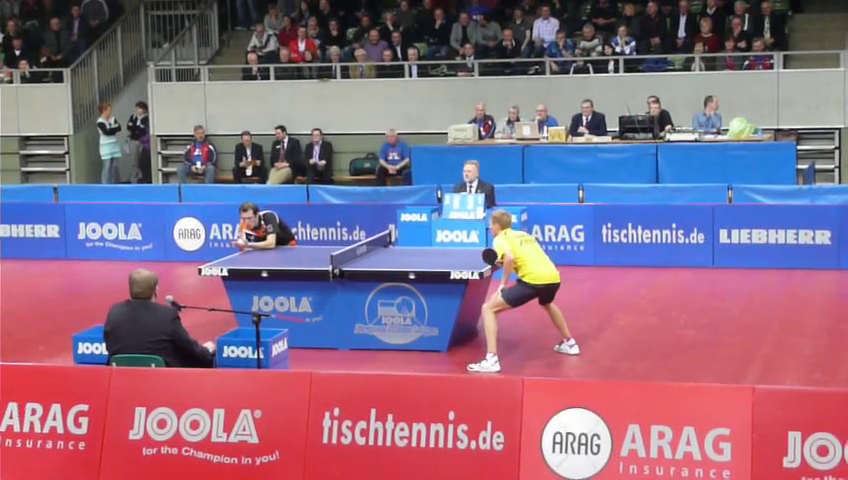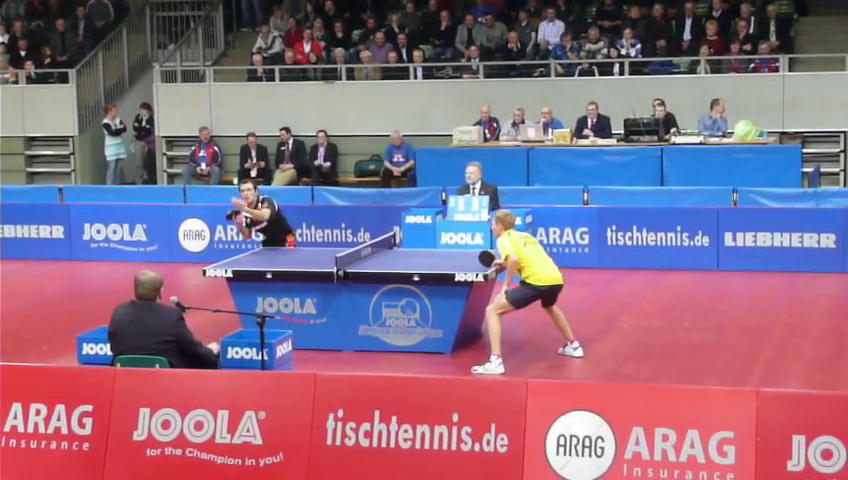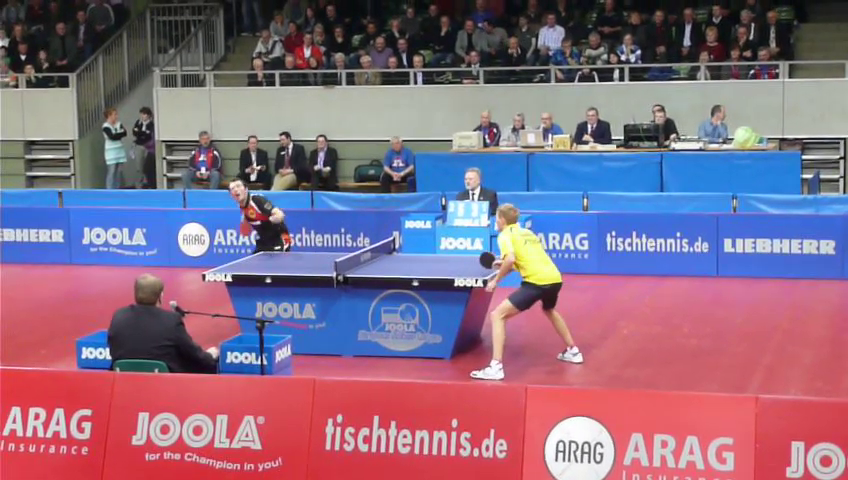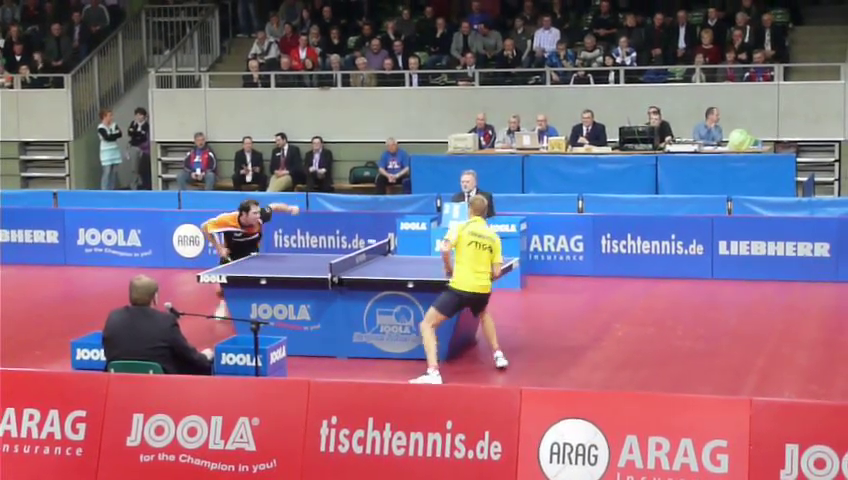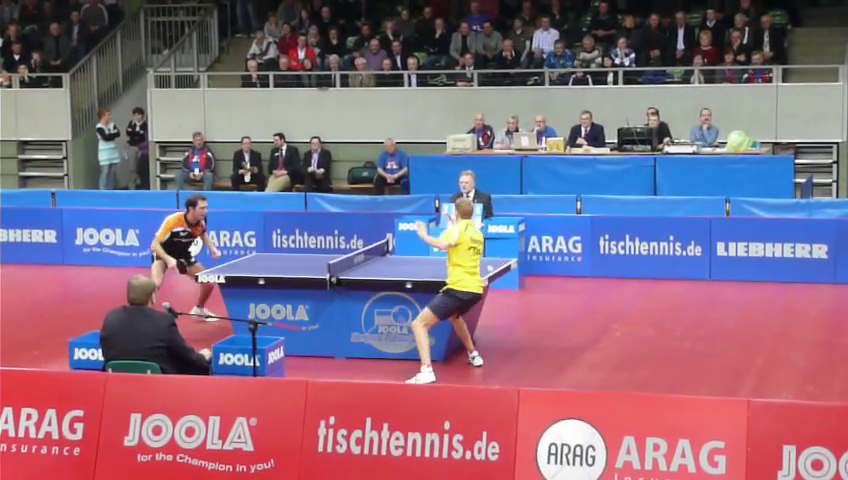
dt=0.5s
person 1, frame 1
left shoulder: (500, 239)
right shoulder: (524, 235)
left elbow: (510, 257)
left wrist: (503, 283)
right wrist: (504, 261)
left hip: (533, 281)
right hip: (553, 278)
left knee: (488, 308)
right knee: (547, 304)
left ankle: (492, 359)
right ankle: (569, 343)
person 1, frame 2
left shoulder: (503, 239)
right shoulder: (526, 236)
left elbow: (514, 259)
left wrist: (506, 285)
right wrist: (504, 263)
left hip: (536, 282)
right hip: (556, 279)
left knee: (492, 310)
right knee: (549, 307)
left ankle: (496, 361)
right ankle: (573, 345)
person 1, frame 3
left shoulder: (505, 235)
right shoulder: (527, 232)
left elbow: (510, 257)
left wrist: (494, 280)
right wrist: (506, 265)
left hip: (537, 282)
right hip: (554, 279)
left knee: (497, 315)
right knee: (550, 312)
left ankle: (496, 366)
right ankle: (572, 351)
person 1, frame 4
left shoulder: (461, 227)
right shoulder: (494, 237)
left elbow: (445, 250)
right elbow: (497, 273)
left wrist: (448, 268)
left hip: (460, 288)
right hip: (483, 289)
left knee: (427, 325)
right knee: (483, 314)
left ankle: (433, 373)
right ankle: (498, 355)
person 1, frame 5
left shoulder: (457, 228)
right shoulder: (478, 235)
left elbow: (443, 245)
left wrist: (423, 235)
left hip: (459, 290)
right hip: (475, 292)
left knee: (418, 324)
right knee: (454, 316)
left ankle: (426, 370)
right ankle: (473, 354)
